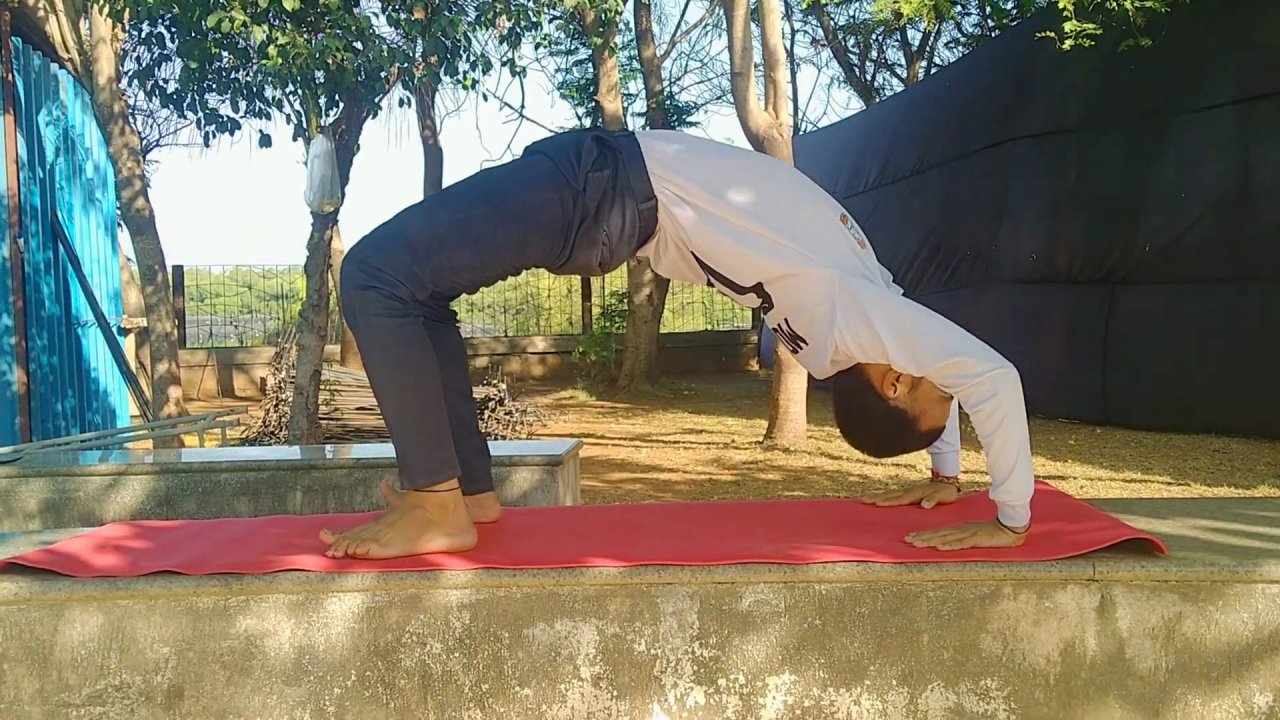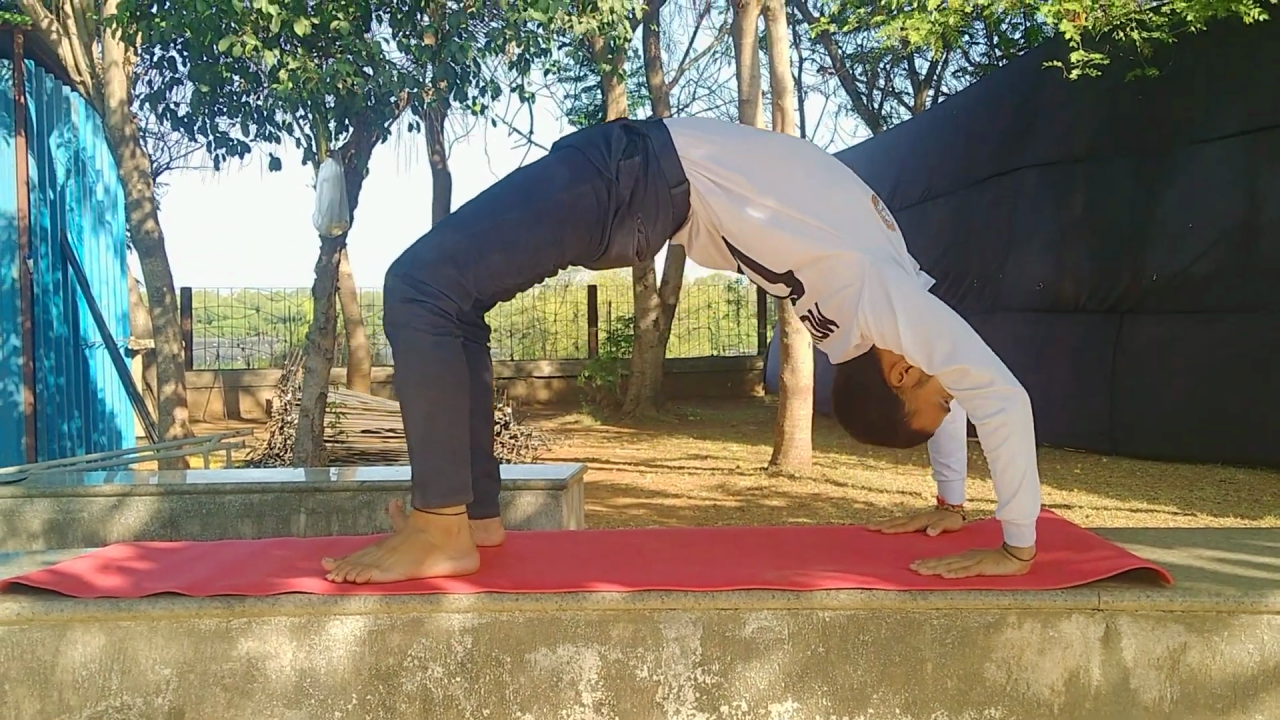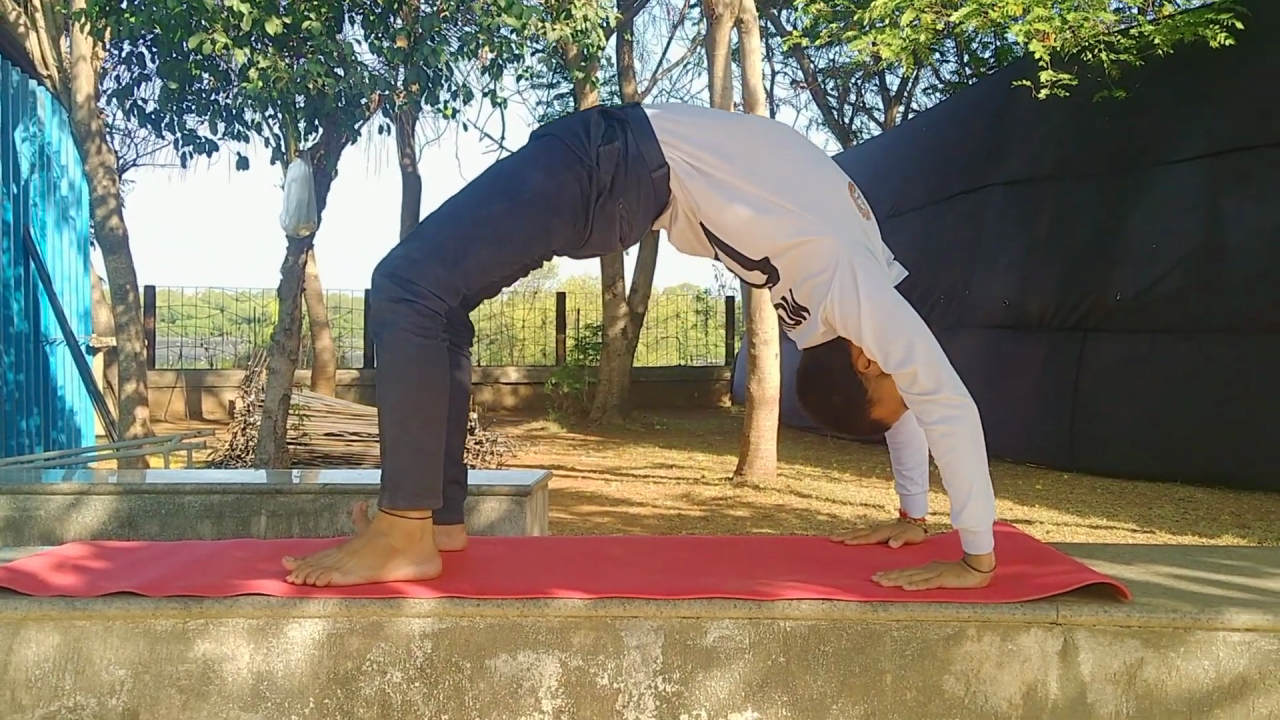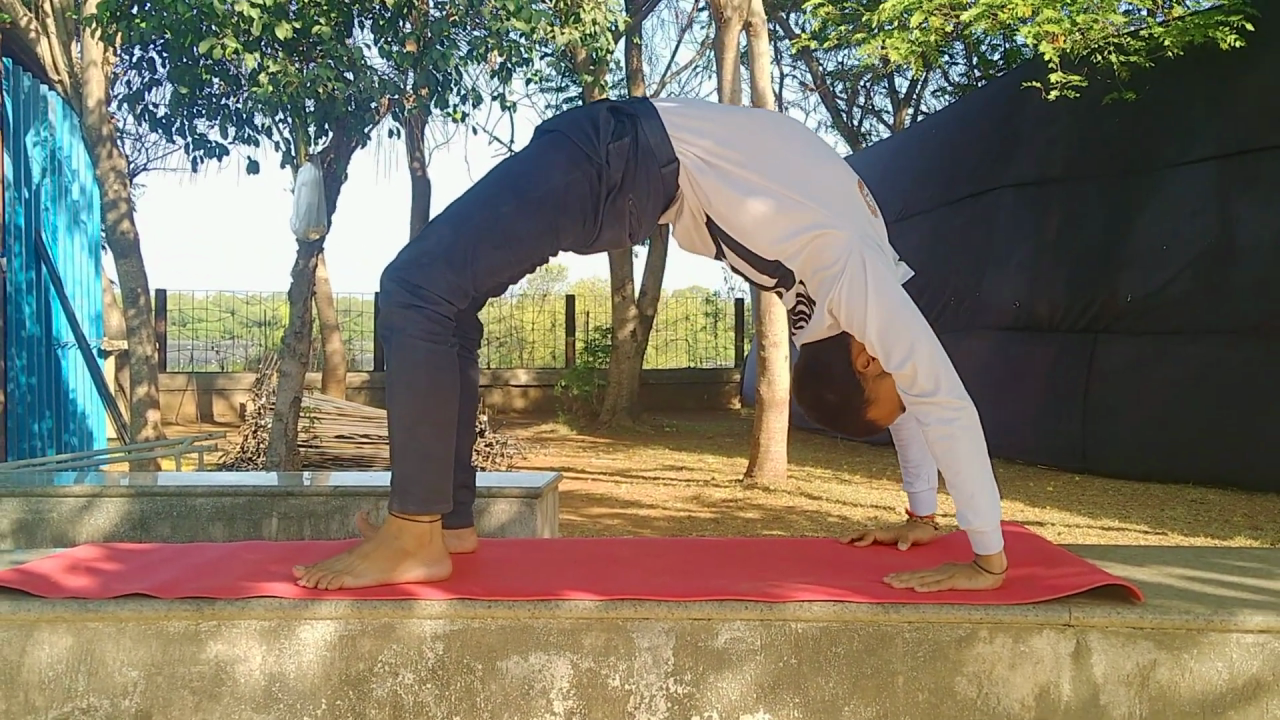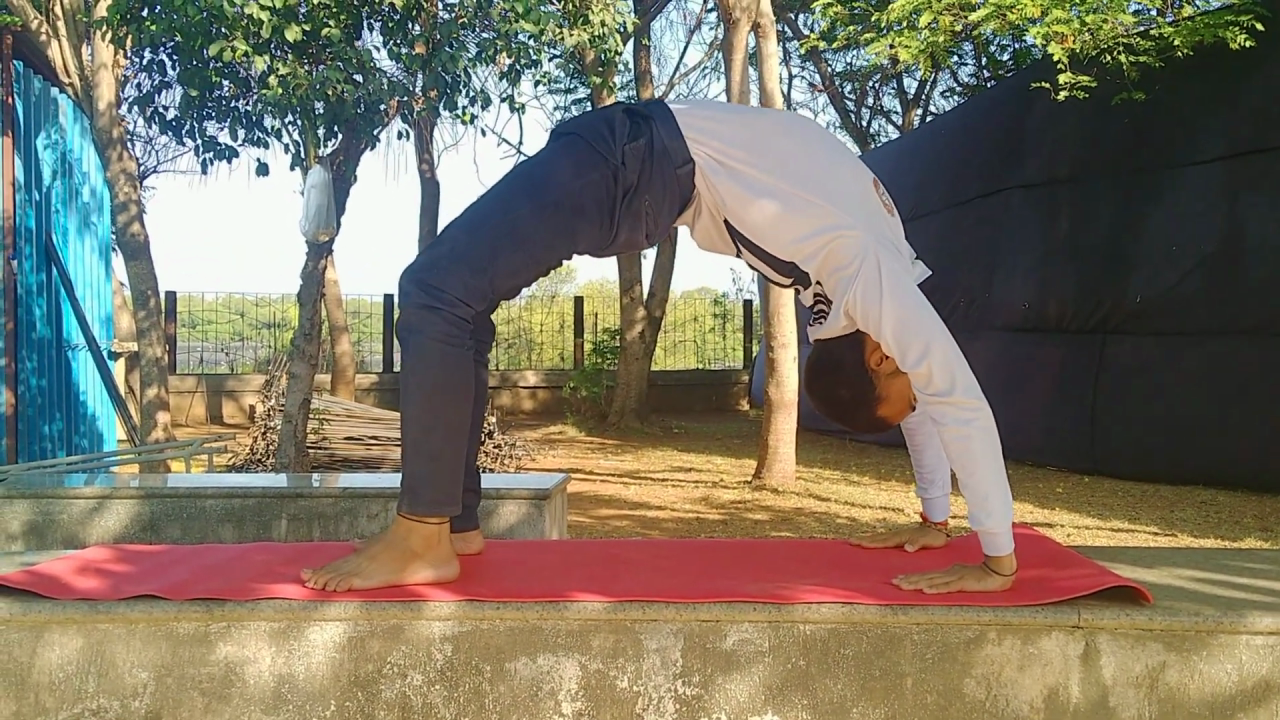
dt=0.4s
person 1, frame 1
left shoulder: (851, 319)
right shoulder: (851, 319)
right elbow: (987, 374)
left wrist: (959, 485)
right wrist: (993, 508)
left hip: (627, 189)
right hip: (617, 183)
person 1, frame 2
left shoulder: (881, 305)
right shoulder: (883, 303)
left elbow: (994, 395)
right elbow: (1003, 397)
left wrist: (950, 502)
right wrist: (996, 534)
left hip: (661, 181)
right hip: (647, 172)
person 1, frame 3
left shoulder: (853, 285)
right shoulder: (851, 289)
left elbow: (935, 401)
right elbow: (946, 403)
right wrist: (976, 557)
left hip: (638, 172)
right hip: (621, 162)
person 1, frame 4
left shoulder: (861, 284)
right shoulder: (861, 286)
left elbow: (919, 397)
right elbow: (942, 403)
left wrist: (922, 517)
right wrist: (985, 560)
left hip: (644, 165)
right hip: (628, 155)
person 1, frame 5
left shoulder: (879, 283)
right shoulder: (877, 286)
left elbow: (934, 398)
right elbow: (960, 403)
left wrist: (934, 520)
right wrist: (996, 562)
left hip: (659, 165)
right hip: (643, 157)
